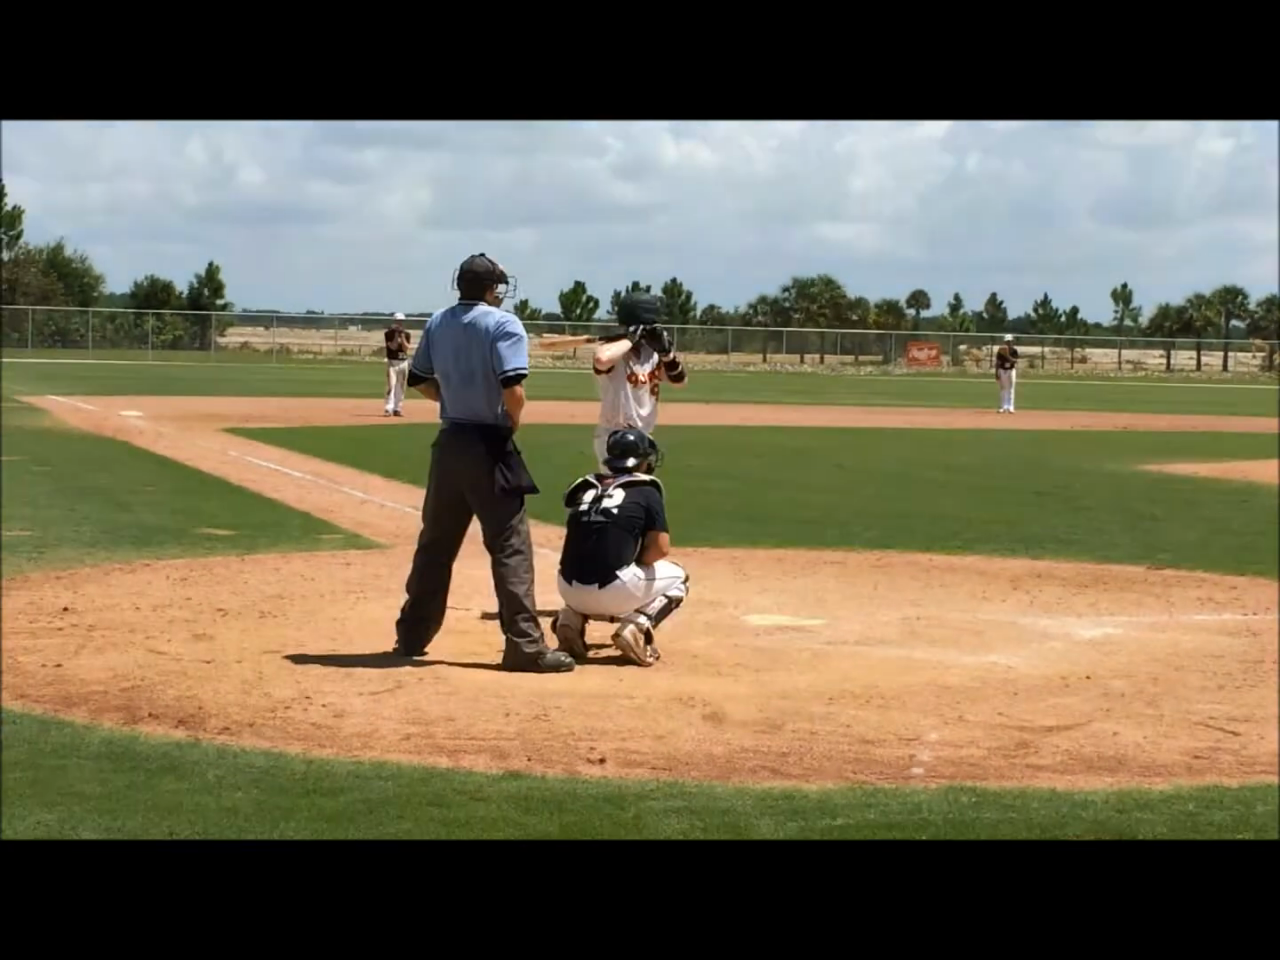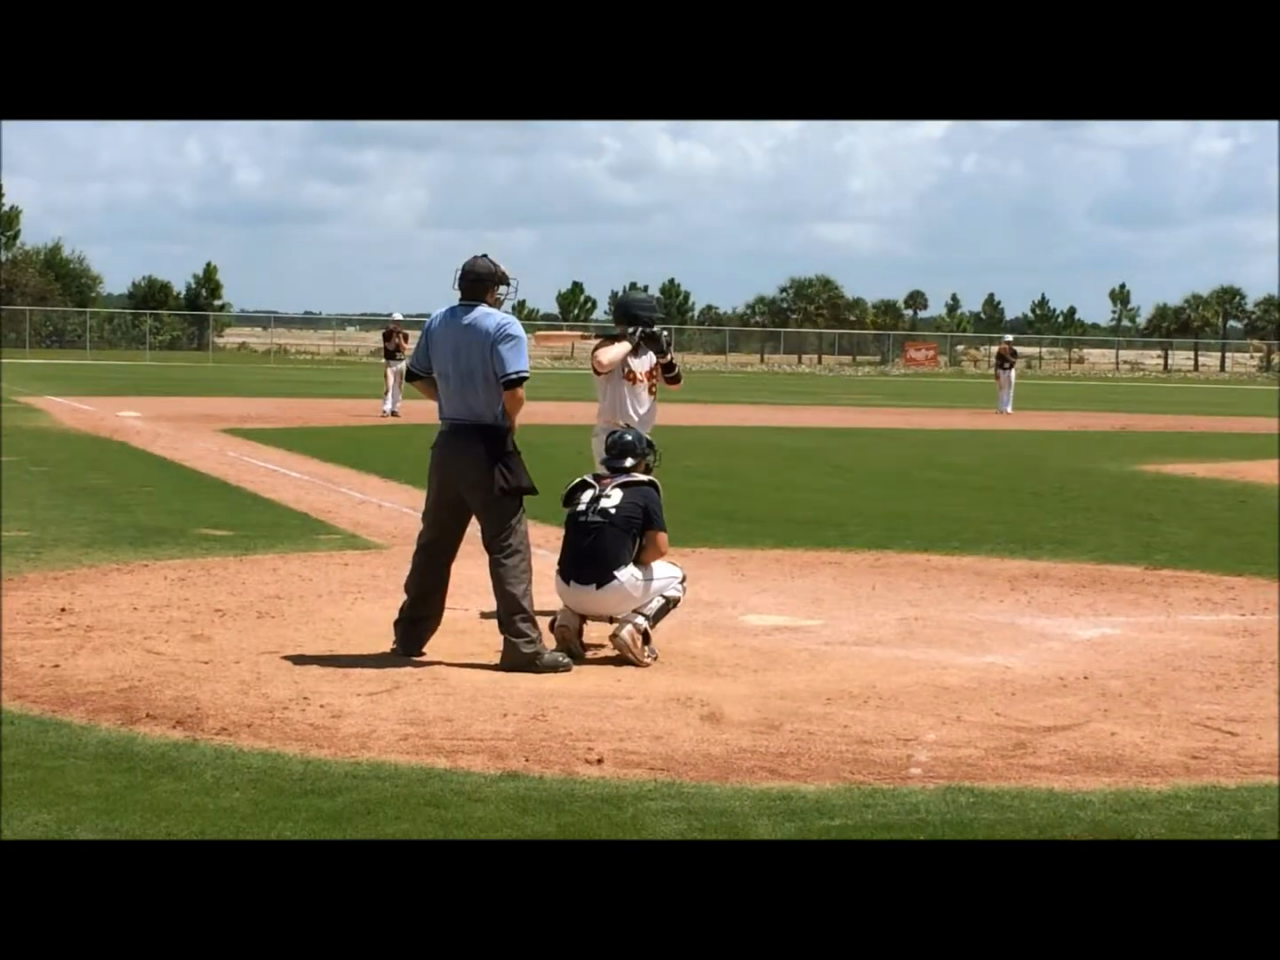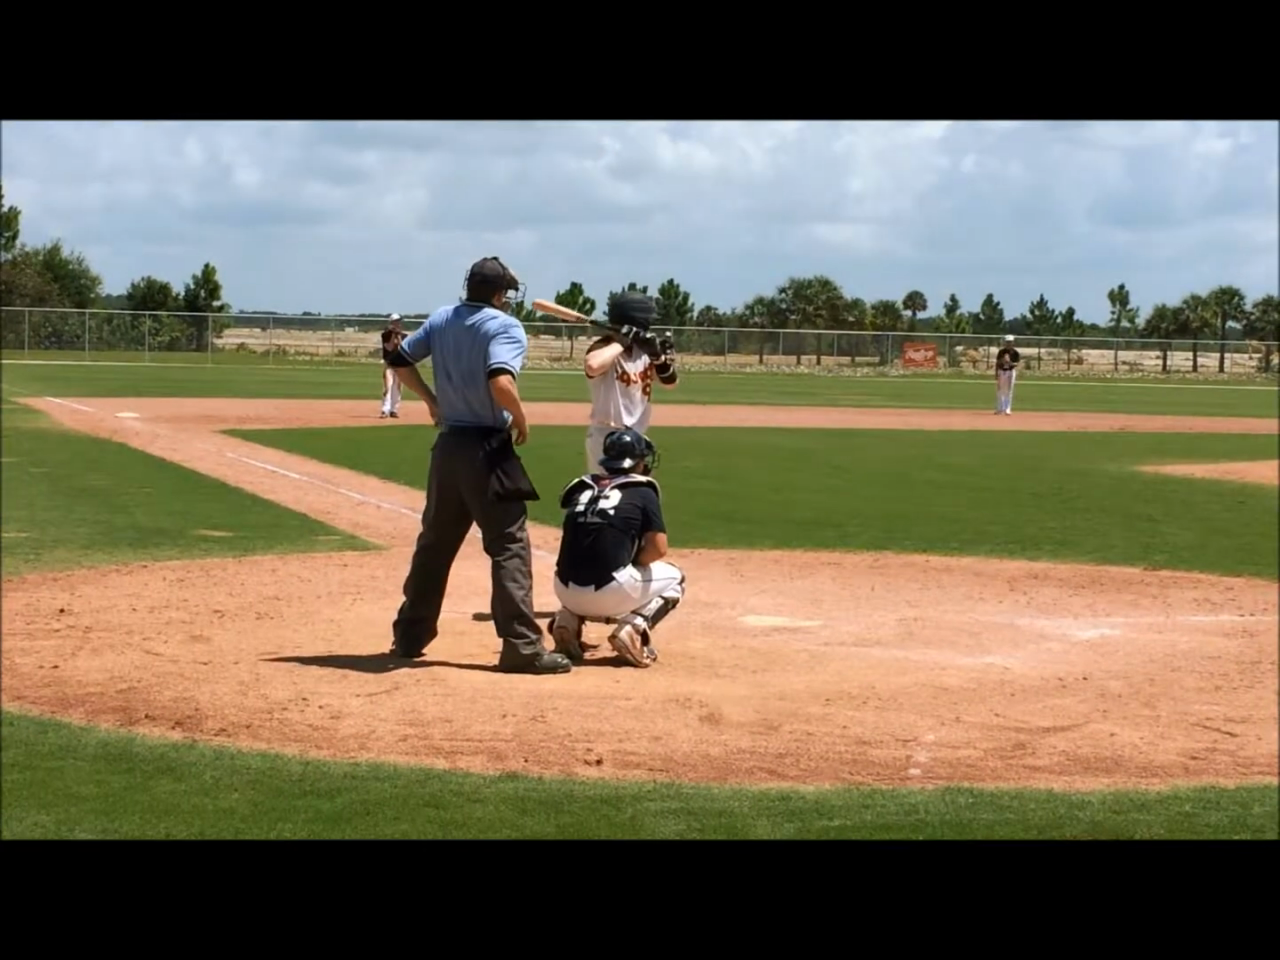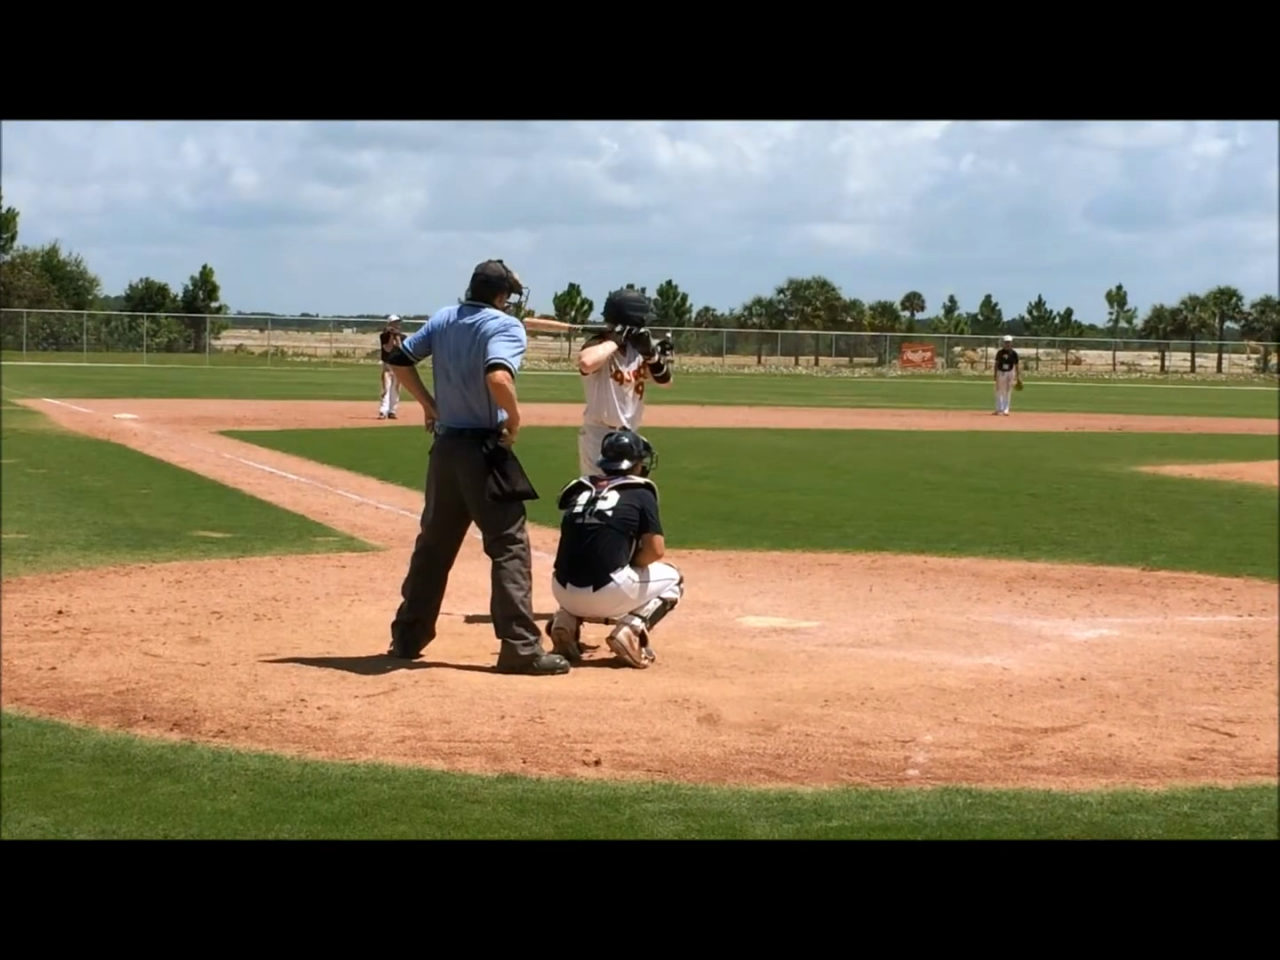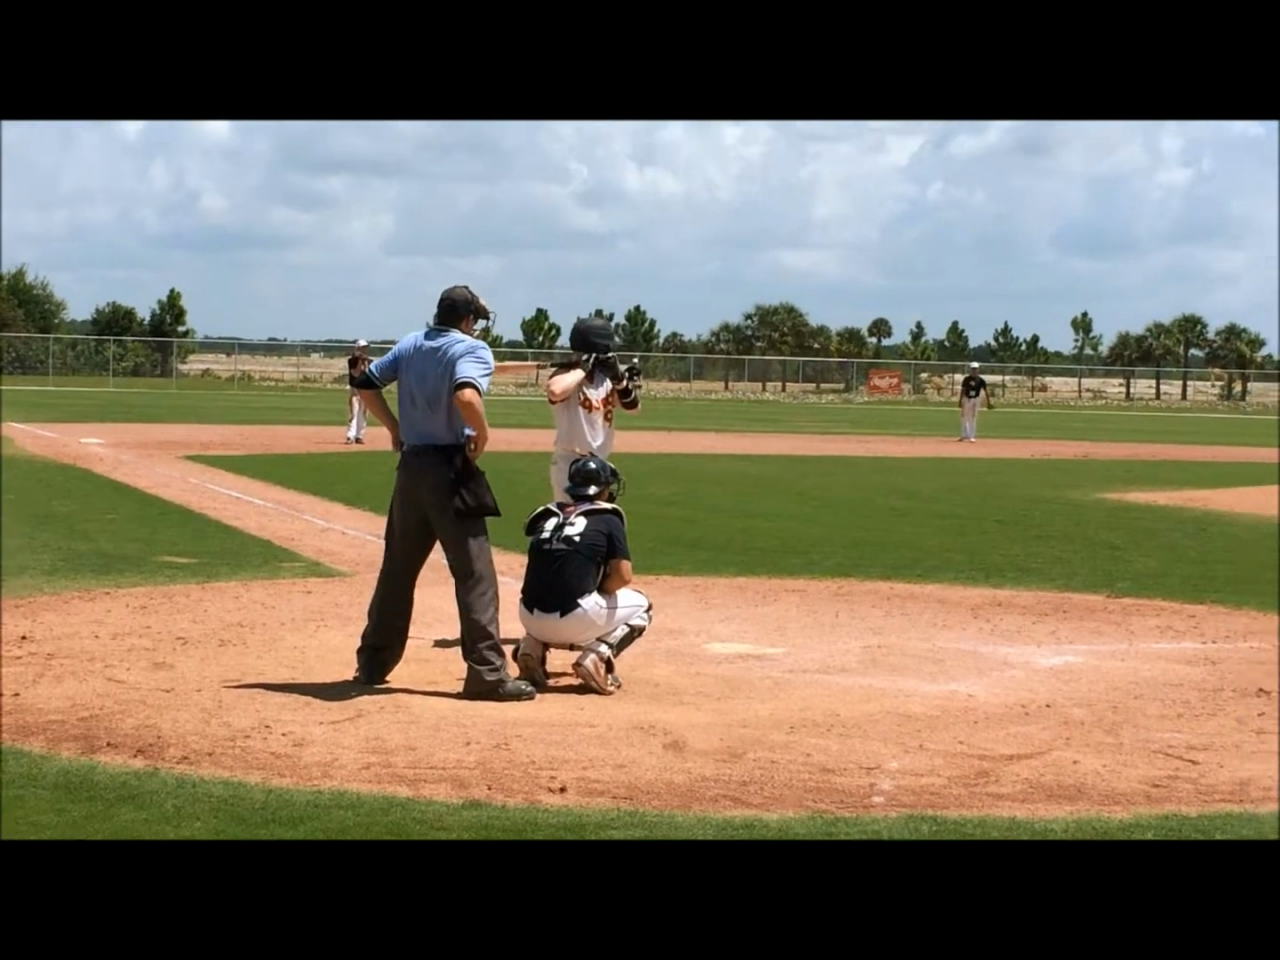
dt=0.3s
person 1, frame 1
left shoulder: (438, 323)
right shoulder: (504, 323)
left elbow: (418, 380)
right elbow: (514, 391)
right wrist: (512, 423)
left hip: (447, 445)
right hip: (486, 447)
left knee: (436, 544)
right knee: (511, 546)
left ankle: (412, 635)
right ankle: (525, 645)
person 1, frame 2
left shoulder: (437, 322)
right shoulder: (504, 326)
left elbow: (416, 377)
right elbow: (514, 393)
right wrist: (510, 420)
left hip: (447, 443)
right hip: (487, 446)
left knee: (434, 543)
right knee: (508, 546)
left ankle: (409, 636)
right ankle: (523, 647)
person 1, frame 3
left shoulder: (440, 319)
right shoulder: (505, 326)
left elbow: (400, 361)
right elbow: (501, 383)
right wrist: (521, 420)
left hip: (448, 445)
right hip: (487, 448)
left knee: (434, 543)
right knee: (509, 547)
left ankle: (409, 636)
right ankle: (522, 648)
person 1, frame 4
left shoulder: (442, 319)
right shoulder: (505, 326)
left elbow: (399, 360)
right elbow: (497, 378)
left wrist: (429, 405)
right wrist: (514, 419)
left hip: (445, 446)
right hip: (482, 449)
left knee: (433, 544)
right knee: (510, 547)
left ankle: (407, 637)
right ankle: (521, 649)
person 1, frame 5
left shoulder: (410, 344)
right shoulder: (472, 348)
left elbow: (366, 384)
right elbow: (466, 398)
left wrist: (394, 428)
right wrist: (482, 434)
left hip: (411, 467)
right hip: (449, 469)
left knee: (397, 568)
right knee: (474, 570)
left ankle: (372, 663)
right ankle: (487, 674)
person 2, frame 1
left shoulder: (586, 486)
right shoulder: (645, 489)
right elbow: (660, 548)
right wrist: (636, 564)
left hip: (571, 586)
right hip: (614, 584)
right knee: (677, 578)
left ankle: (572, 620)
right ankle: (637, 629)
person 2, frame 2
left shoulder: (583, 487)
right shoulder: (644, 490)
right elbow: (659, 548)
left hip: (567, 589)
right hip: (610, 590)
right knee: (675, 577)
left ankle: (570, 618)
right ankle: (635, 626)
person 2, frame 3
left shoulder: (581, 488)
right shoulder: (643, 491)
right elbow: (658, 548)
left hip: (566, 591)
right hip: (609, 592)
right knee: (673, 578)
left ankle: (568, 619)
right ankle: (634, 628)
person 2, frame 4
left shoulder: (580, 489)
right shoulder: (640, 493)
right elbow: (655, 551)
left hip: (564, 592)
right hip: (606, 593)
right knee: (672, 578)
left ankle: (566, 621)
right ankle: (632, 629)
person 2, frame 5
left shoulder: (546, 516)
right shoulder: (608, 518)
right elbow: (623, 577)
left hip: (531, 618)
right hip: (574, 619)
right knee: (641, 605)
left ankle: (533, 646)
right ankle: (598, 656)
